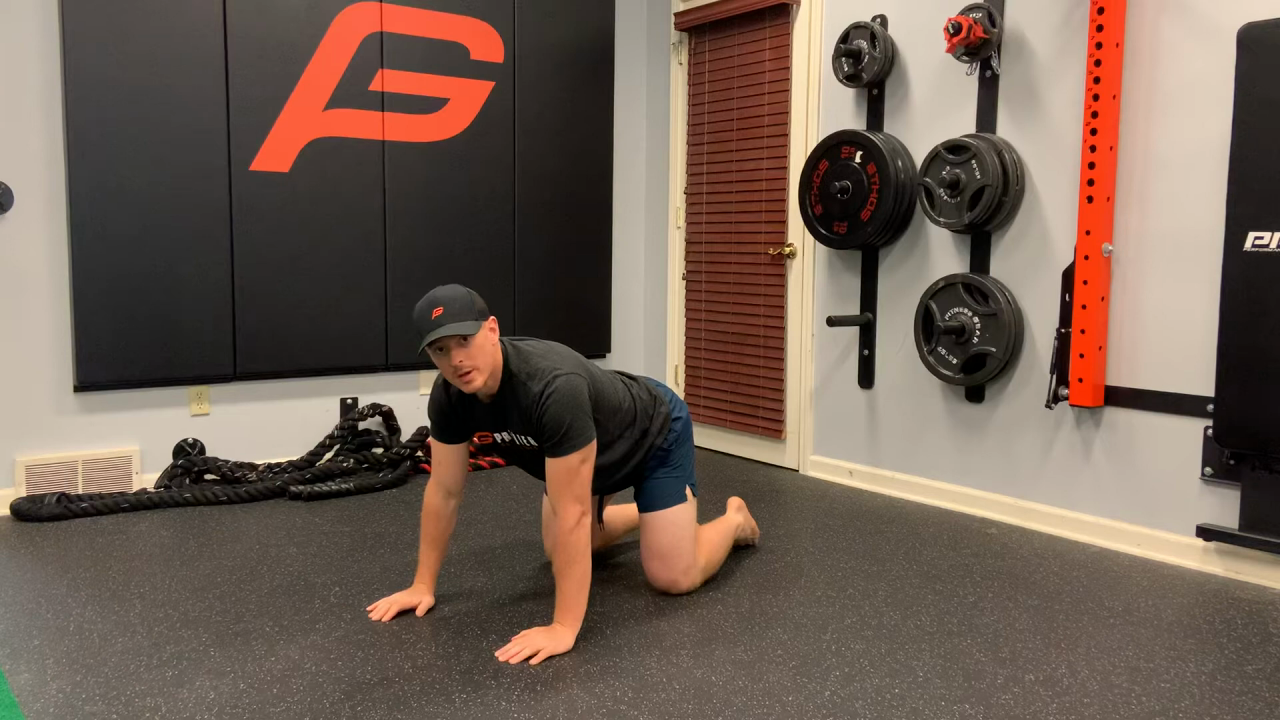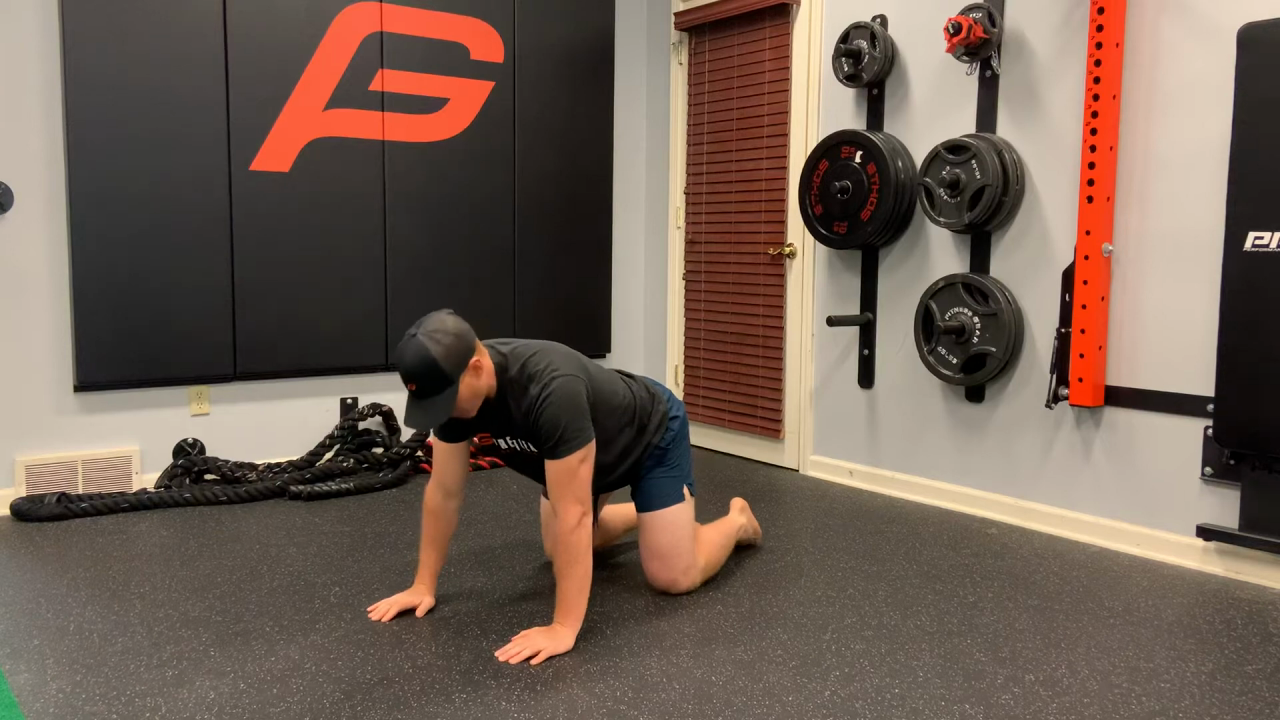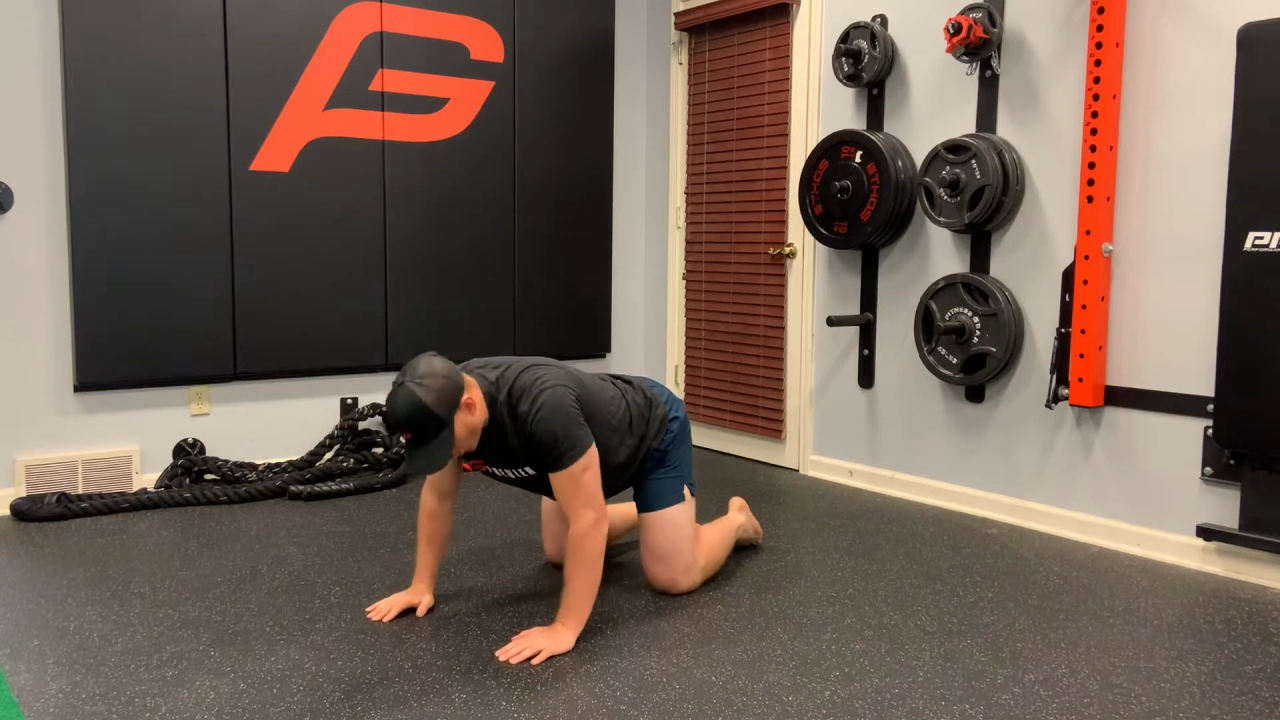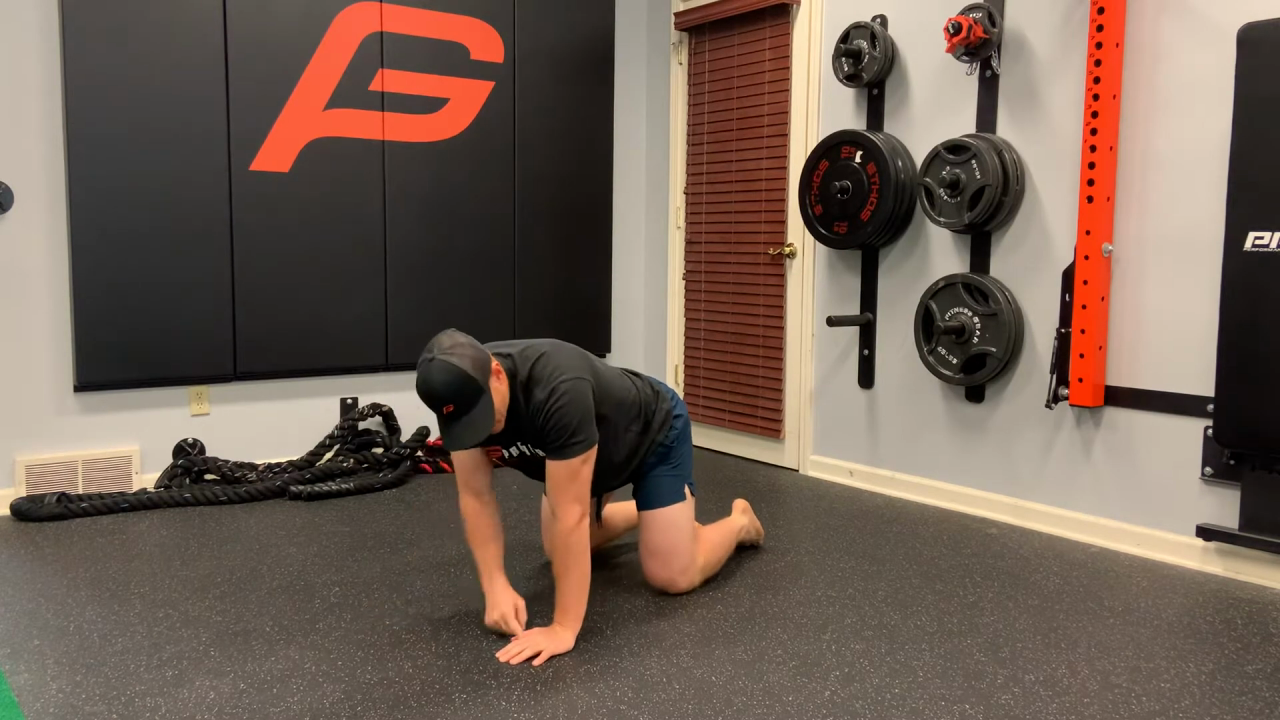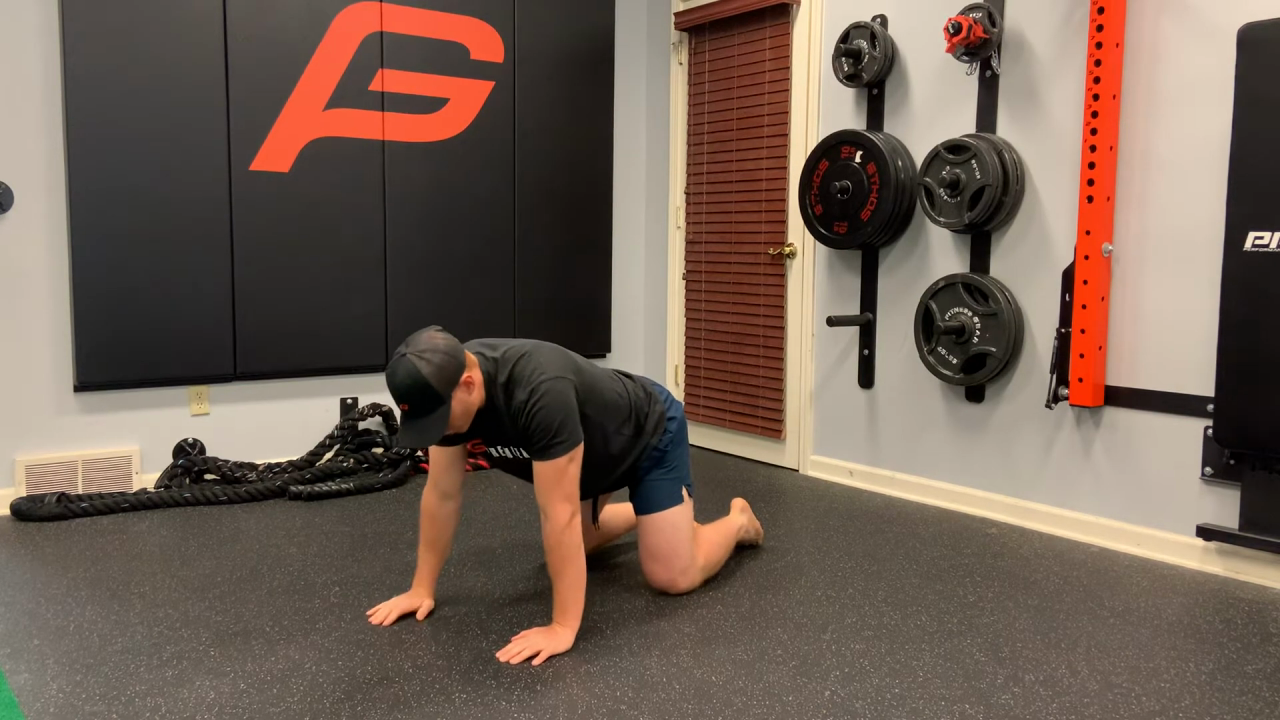
dt=1s
person 1, frame 1
left shoulder: (554, 387)
right shoulder: (449, 396)
left elbow: (572, 512)
right elbow: (443, 492)
left wrist: (564, 627)
right wrist: (423, 585)
left hip: (656, 432)
right hip: (599, 443)
left knee: (673, 578)
right knee: (560, 553)
left ankle: (734, 520)
right ankle: (644, 513)
person 1, frame 2
left shoulder: (551, 389)
right shoulder: (451, 387)
left elbow: (573, 512)
right elbow: (445, 492)
left wrist: (564, 627)
right wrist: (424, 585)
left hip: (653, 433)
right hip: (594, 445)
left knee: (673, 577)
right knee: (559, 553)
left ankle: (737, 521)
right ankle: (641, 512)
person 1, frame 3
left shoulder: (544, 406)
right shoulder: (443, 408)
left elbow: (587, 517)
right elbow: (438, 497)
left wrist: (566, 629)
right wrist: (422, 585)
left hip: (654, 432)
right hip: (601, 438)
left knee: (673, 577)
right knee: (559, 555)
left ankle: (735, 520)
right ankle: (640, 513)
person 1, frame 4
left shoulder: (559, 390)
right shoulder: (462, 392)
left elbow: (570, 512)
right elbow: (475, 494)
left wrist: (564, 629)
right wrist: (498, 586)
left hip: (655, 431)
right hip: (599, 439)
left knee: (672, 576)
right knee: (560, 553)
left ankle: (739, 522)
right ankle: (644, 511)
person 1, frame 5
left shoulder: (541, 392)
right shoulder: (447, 389)
left elbow: (559, 513)
right elbow: (442, 494)
left wrist: (563, 628)
right wrist: (422, 588)
left hip: (651, 434)
right hip: (595, 444)
left knee: (672, 577)
right knee: (564, 550)
left ankle: (737, 522)
right ankle: (641, 513)
